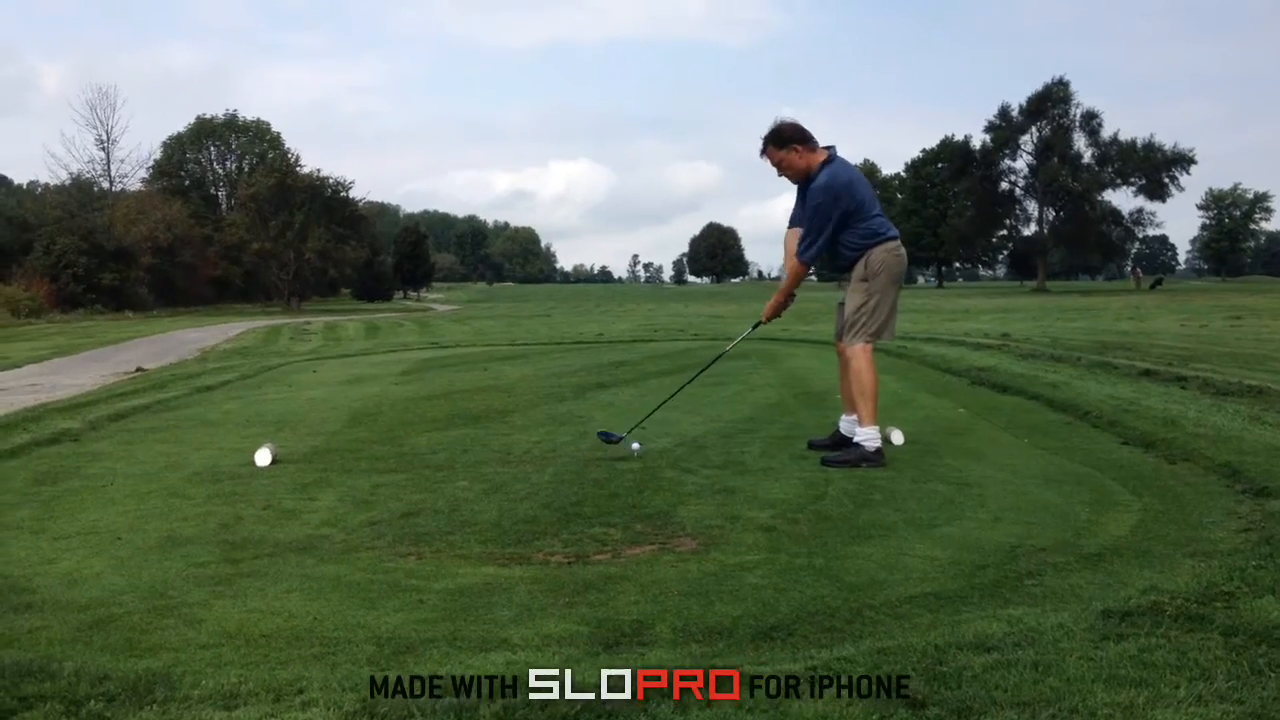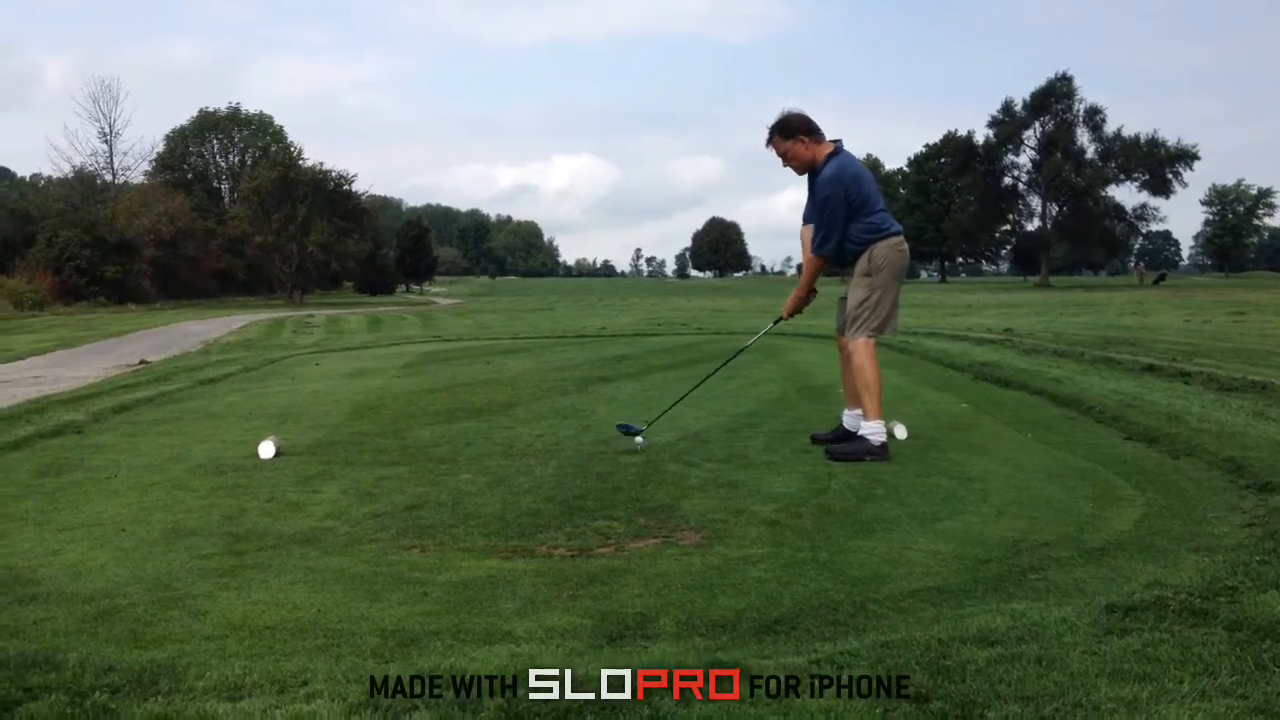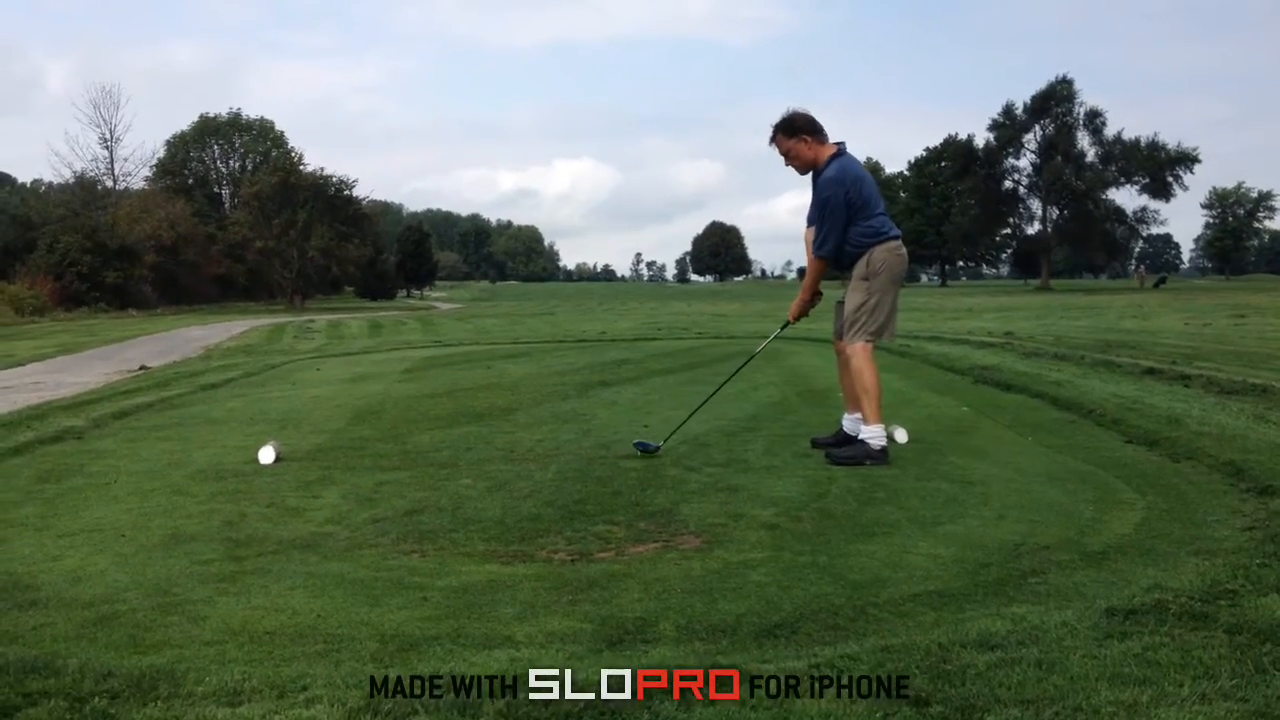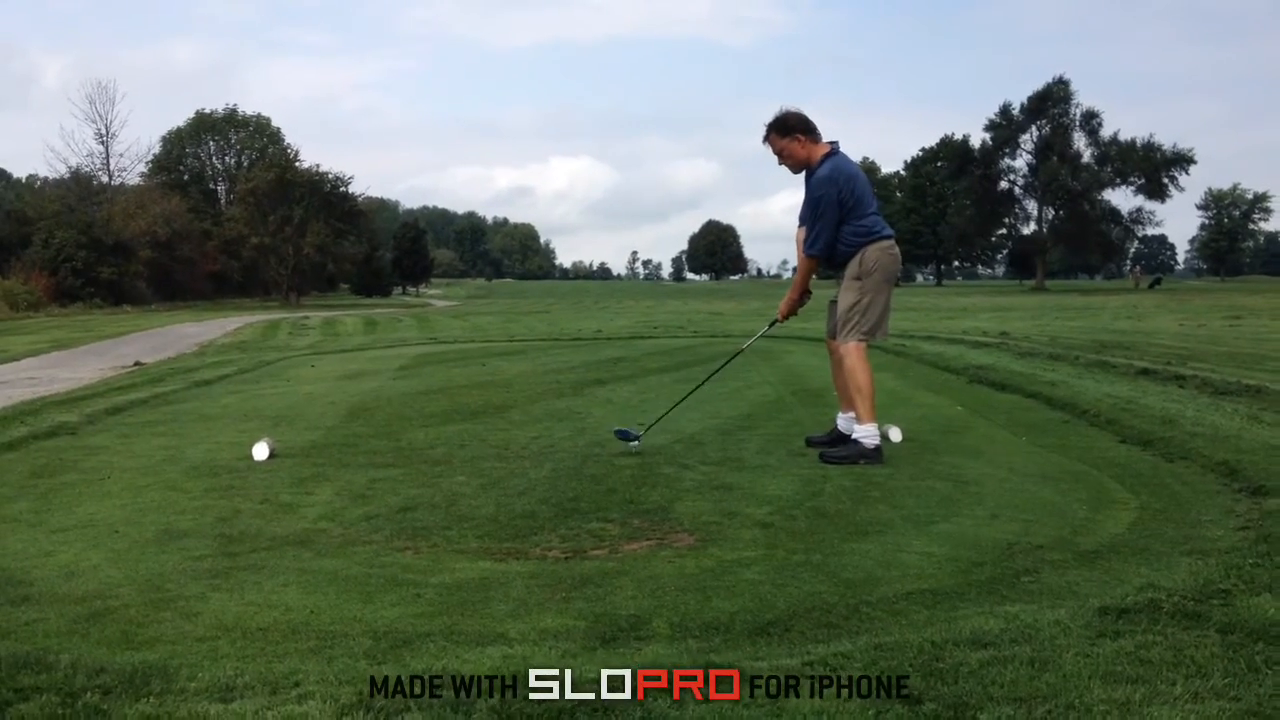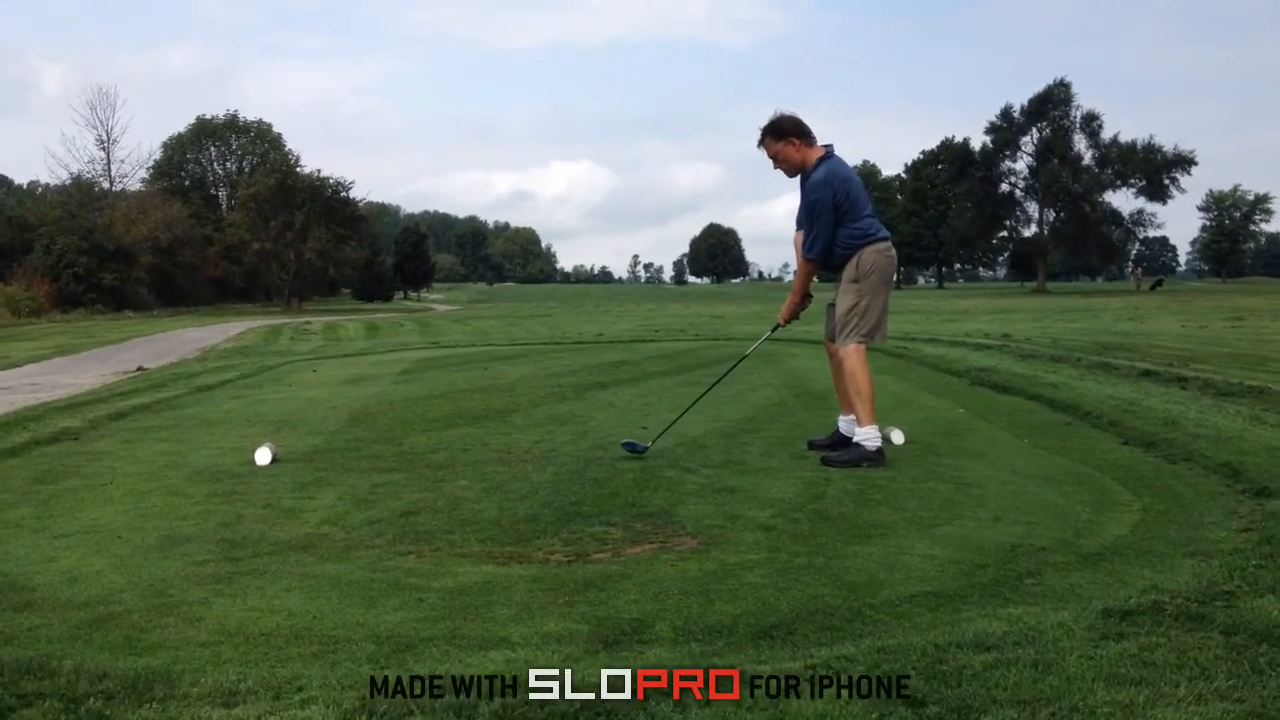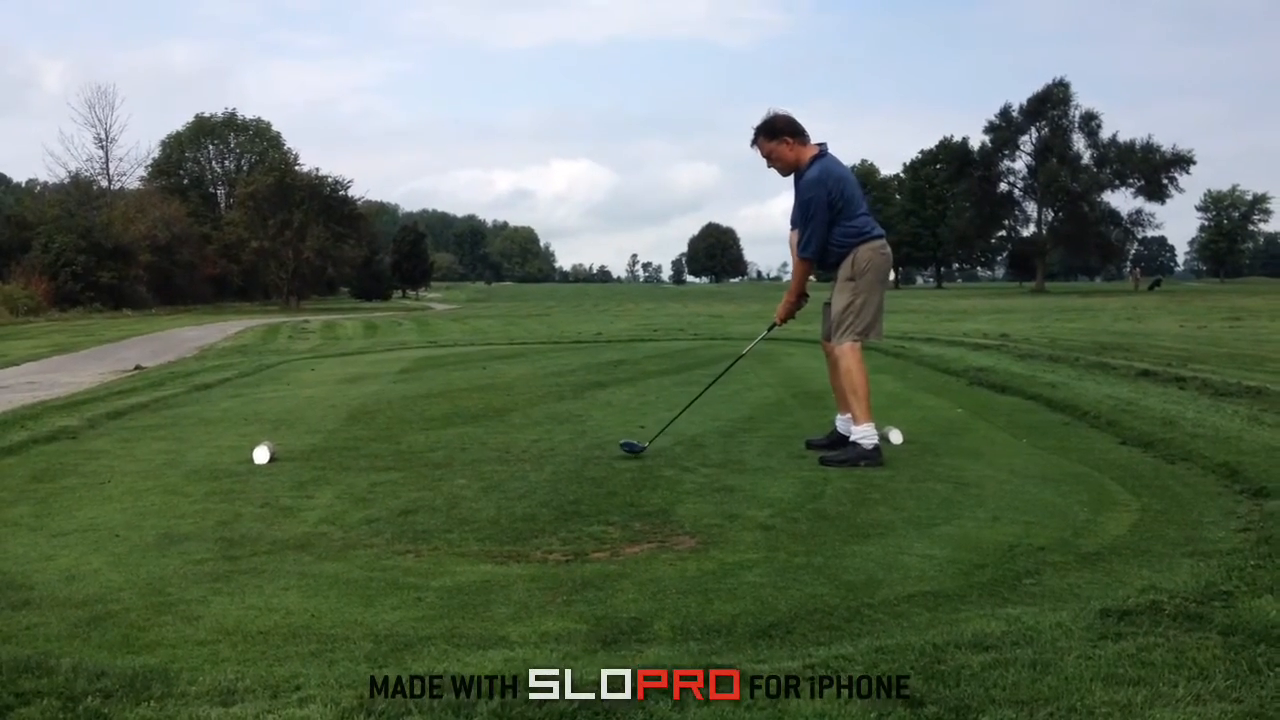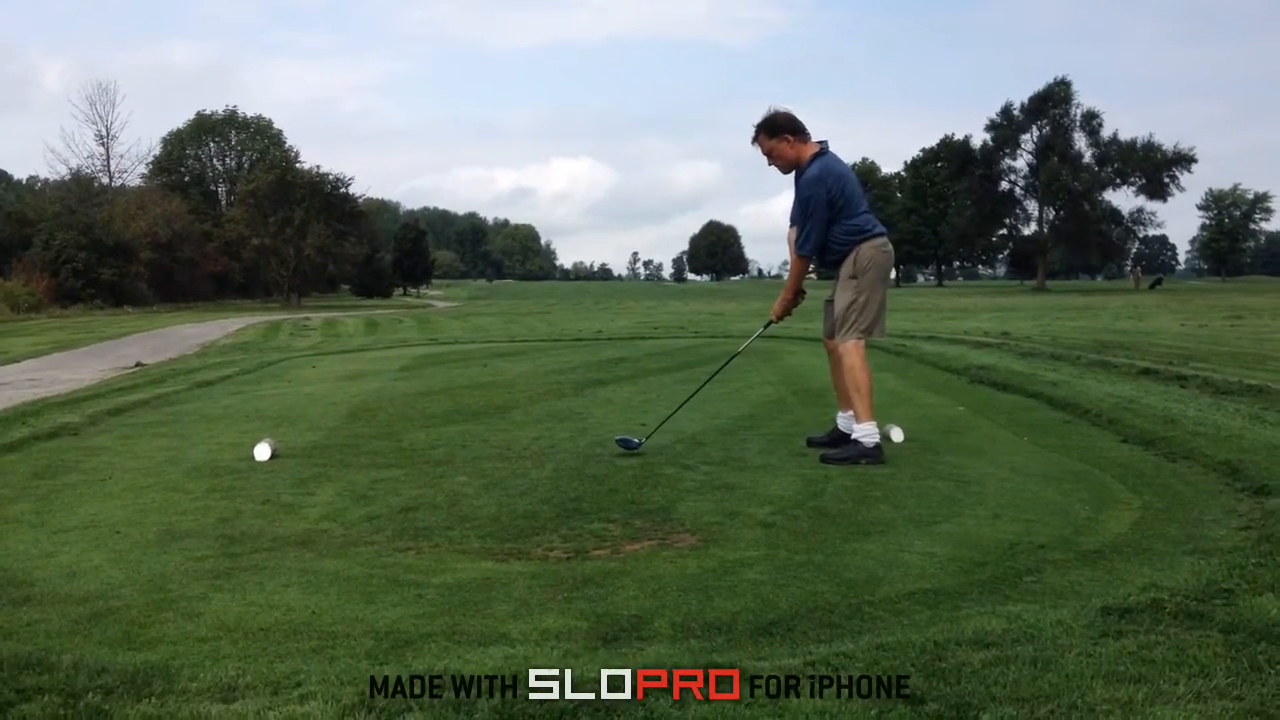
dt=0.2s
person 1, frame 1
left shoulder: (827, 185)
right shoulder: (815, 174)
left elbow: (807, 253)
right elbow: (795, 230)
left wrist: (780, 298)
right wrist: (788, 285)
left hip: (877, 259)
right hip: (865, 261)
left knee: (858, 345)
right knee: (844, 345)
left ankle: (869, 444)
right ankle: (849, 429)
person 1, frame 2
left shoulder: (833, 177)
right shoulder: (823, 168)
left elbow: (824, 246)
right elbow: (810, 225)
left wrist: (800, 293)
right wrist: (805, 280)
left hip: (879, 255)
right hip: (866, 257)
left knee: (860, 340)
right knee: (846, 339)
left ankle: (873, 437)
right ankle: (853, 423)
person 1, frame 3
left shoulder: (834, 178)
right shoulder: (828, 168)
left elbow: (825, 248)
right elbow: (813, 229)
left wrist: (805, 296)
right wrist: (811, 285)
left hip: (877, 258)
right hip: (865, 261)
left knee: (858, 344)
right knee: (843, 343)
left ankle: (874, 441)
right ankle: (853, 427)
person 1, frame 4
left shoulder: (827, 177)
right shoulder: (823, 167)
left elbow: (816, 247)
right elbow: (805, 229)
left wrist: (794, 295)
right wrist: (802, 285)
left hip: (870, 258)
right hip: (859, 260)
left knee: (851, 343)
right knee: (836, 342)
left ankle: (868, 440)
right ankle: (847, 426)
person 1, frame 5
left shoulder: (822, 181)
right shoulder: (819, 170)
left elbow: (814, 250)
right elbow: (803, 232)
left wrist: (795, 298)
right wrist: (801, 288)
left hip: (867, 260)
right hip: (857, 262)
left knee: (851, 346)
right knee: (835, 344)
left ankle: (869, 442)
right ankle: (849, 429)
person 1, frame 6
left shoulder: (816, 179)
right shoulder: (813, 168)
left elbow: (809, 249)
right elbow: (798, 231)
left wrist: (791, 298)
right wrist: (798, 287)
left hip: (862, 258)
right hip: (853, 260)
left knee: (846, 344)
right knee: (831, 343)
left ankle: (866, 441)
right ankle: (846, 428)
person 1, frame 7
left shoulder: (816, 177)
right shoulder: (814, 166)
left elbow: (807, 246)
right elbow: (797, 229)
left wrist: (788, 295)
right wrist: (795, 285)
left hip: (864, 256)
right hip: (854, 258)
left knee: (849, 342)
right knee: (833, 341)
left ankle: (867, 439)
right ankle: (847, 426)
